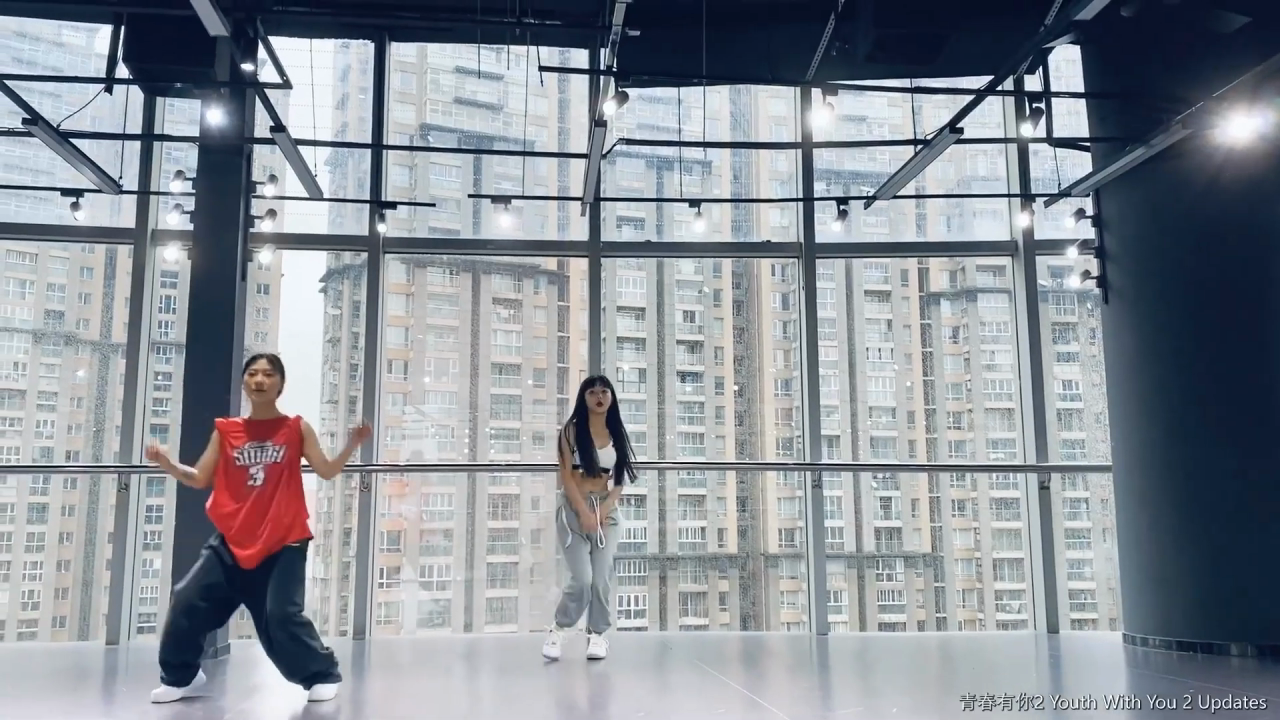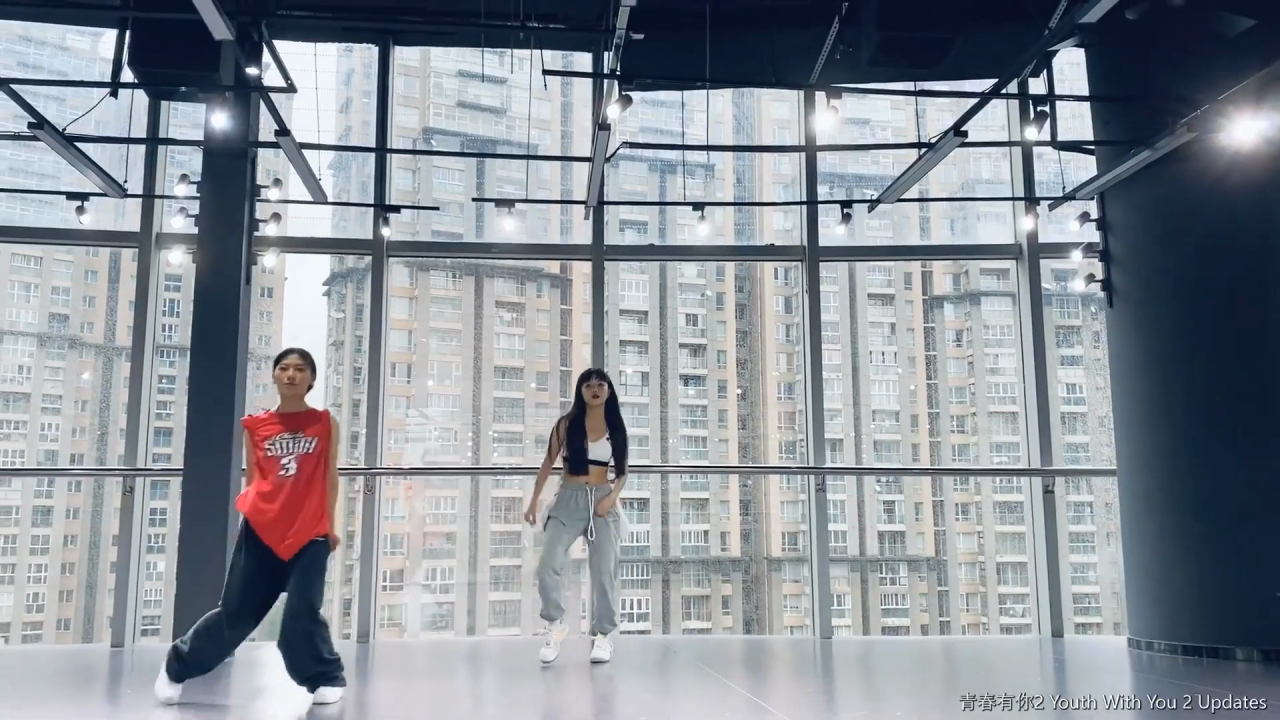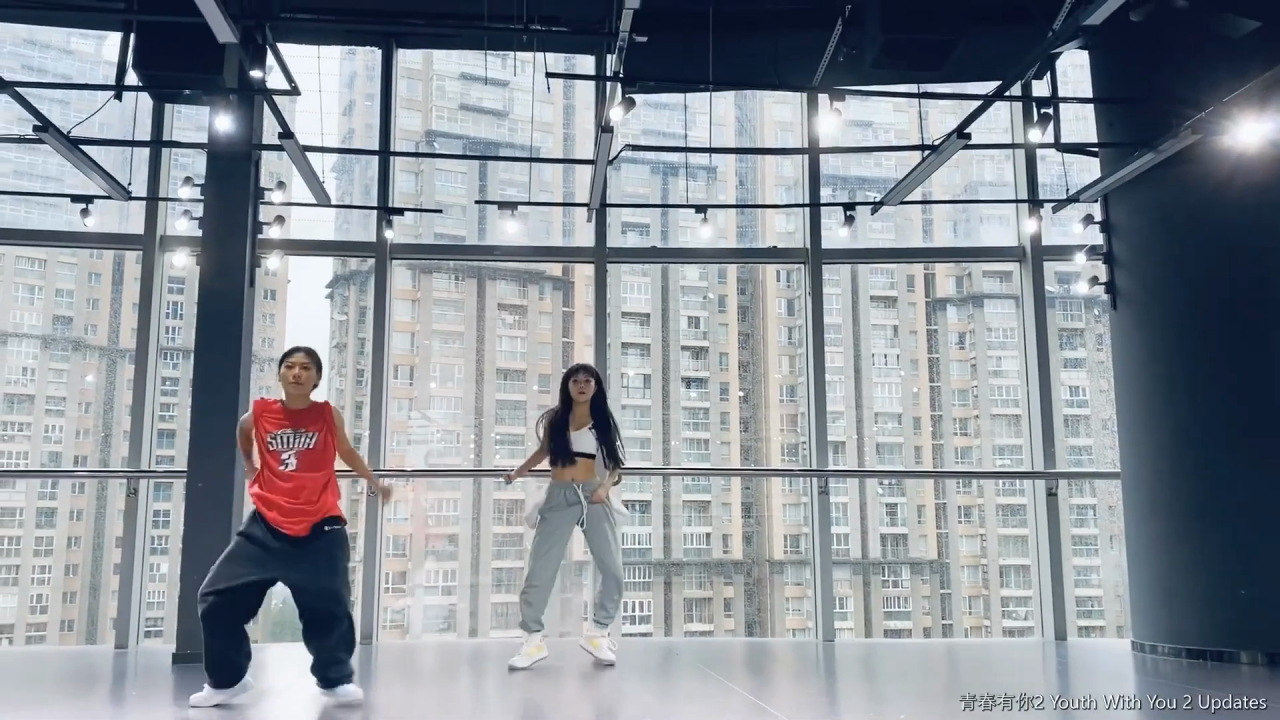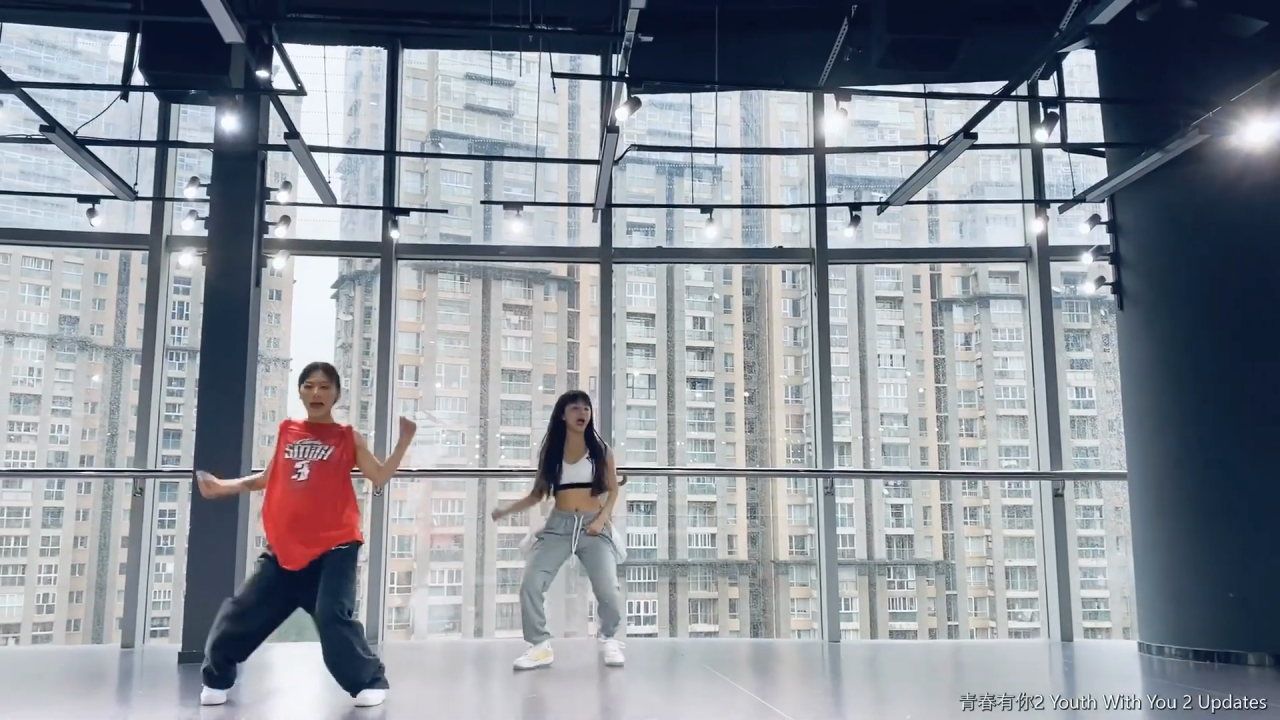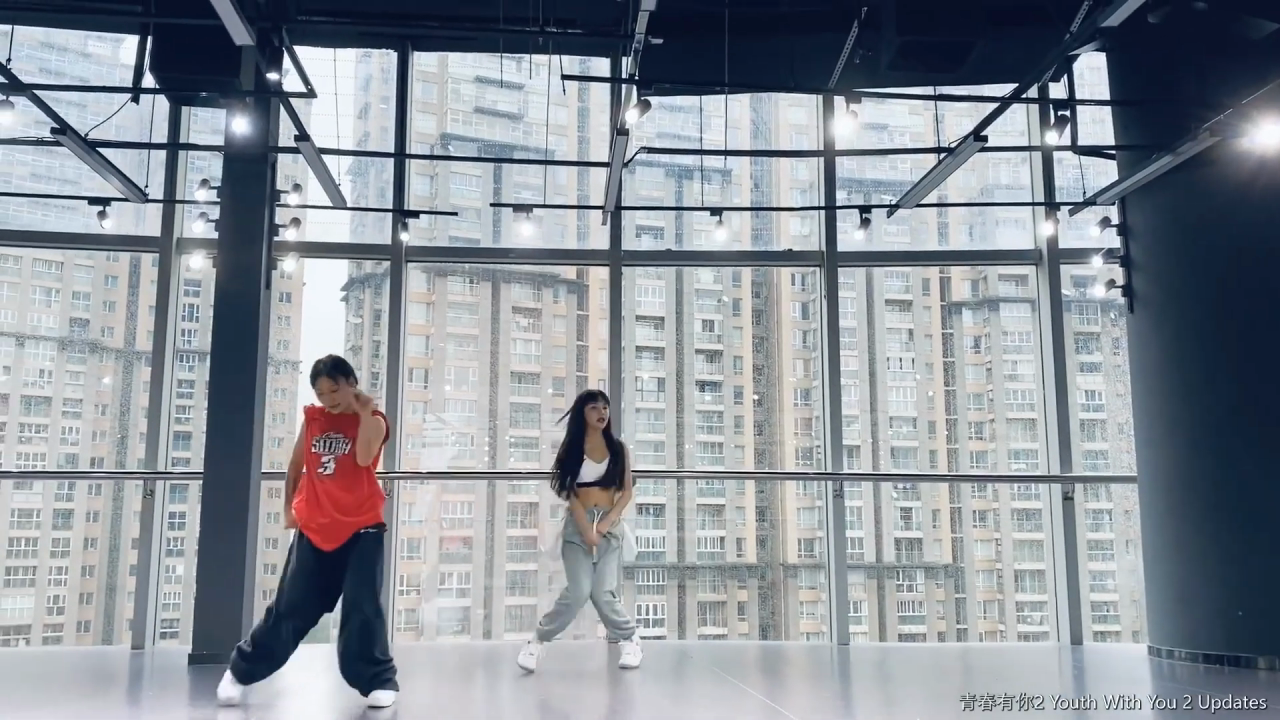
dt=0.2s
person 1, frame 1
left shoulder: (297, 428)
right shoulder: (225, 430)
left elbow: (328, 471)
right elbow: (199, 478)
left wrist: (352, 444)
right wrist: (167, 464)
left hip: (283, 543)
right hip: (231, 540)
left knee: (282, 615)
right knee: (187, 604)
left ankle: (322, 677)
right ankle: (180, 676)
person 1, frame 2
left shoulder: (325, 423)
right shoulder: (254, 425)
left elbow: (329, 475)
right elbow: (253, 477)
left wrist: (332, 527)
right wrist: (258, 511)
left hip: (308, 535)
right hip: (259, 531)
left knee: (303, 613)
right knee: (235, 612)
left ankle: (326, 679)
right ankle: (176, 670)
person 1, frame 3
left shoulder: (328, 415)
right shoulder: (261, 411)
left elbow: (347, 453)
right elbow: (243, 430)
left wrist: (375, 482)
right wrist: (248, 464)
left hip: (320, 524)
right hip: (267, 522)
left knee: (329, 599)
right knee: (217, 596)
left ankle: (336, 678)
right ankle: (227, 680)
person 1, frame 4
left shoulder: (348, 438)
right shoulder: (287, 430)
left elbow: (379, 477)
right elbow: (268, 476)
left wrist: (403, 442)
right wrist: (224, 488)
left hip: (335, 546)
right hip: (284, 545)
left knee: (334, 616)
right knee: (241, 615)
left ankle: (368, 682)
right ankle: (217, 680)
person 1, frame 5
left shoulder: (372, 422)
right shoulder: (312, 418)
left elbow: (365, 459)
right elbow: (296, 463)
left wrist: (365, 412)
right wrist: (289, 505)
left hip: (361, 530)
right hip: (314, 531)
left knee: (363, 606)
right knee: (290, 608)
left ankle: (379, 682)
right ankle: (241, 671)
person 2, frame 1
left shoulder: (616, 434)
right shoulder: (572, 430)
left elbow: (619, 477)
right elbow: (566, 476)
left wrist: (608, 502)
right wrist: (583, 511)
left hip: (604, 510)
right hip: (574, 509)
left knee: (601, 580)
right knee: (583, 579)
left ankle: (597, 635)
right ankle: (559, 628)
person 2, frame 2
left shoulder: (615, 427)
right shoulder: (566, 424)
left elbow: (622, 472)
right elbow: (548, 462)
left wrist: (613, 496)
right wrist: (534, 500)
left hip: (602, 503)
right hip: (568, 500)
left knee: (604, 573)
right knee: (548, 565)
left ankle: (602, 636)
right ankle: (554, 625)
person 2, frame 3
left shoulder: (603, 421)
right shoulder: (553, 419)
left elbow: (615, 462)
left wrist: (606, 486)
right wrist: (518, 471)
left hip: (593, 496)
right hip: (559, 498)
left knee: (612, 567)
right knee: (540, 569)
left ankle: (599, 633)
right ankle: (534, 639)
person 2, frame 4
left shoulder: (600, 450)
right shoulder: (550, 449)
left elbow: (613, 490)
right elbow: (539, 492)
left wrist: (602, 518)
right wrist: (508, 510)
left hip: (593, 527)
right hip: (559, 526)
left knee: (608, 591)
right knee: (531, 584)
left ankle: (609, 640)
right ankle: (539, 647)
person 2, frame 5
left shoulder: (618, 449)
right shoulder: (571, 449)
left elbow: (627, 490)
right elbow: (568, 493)
left wrist: (610, 519)
right wrist: (587, 527)
left hip: (608, 526)
right hip: (577, 525)
left knee: (602, 593)
right knee: (578, 592)
left ankle: (628, 641)
right ankle: (539, 641)
